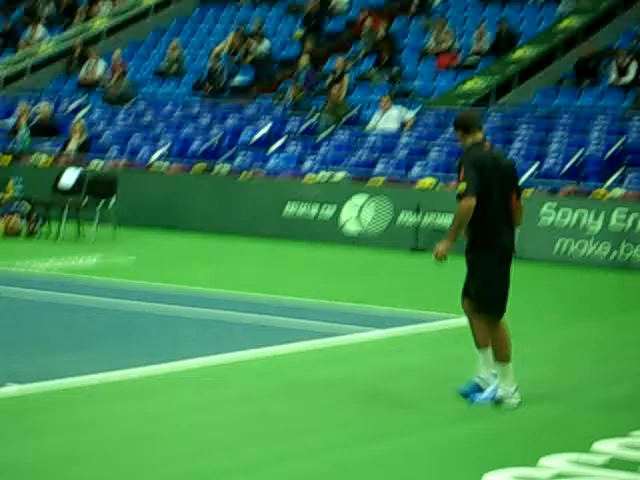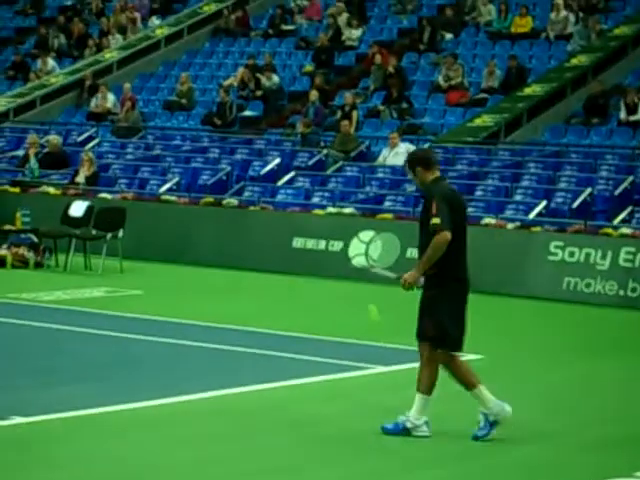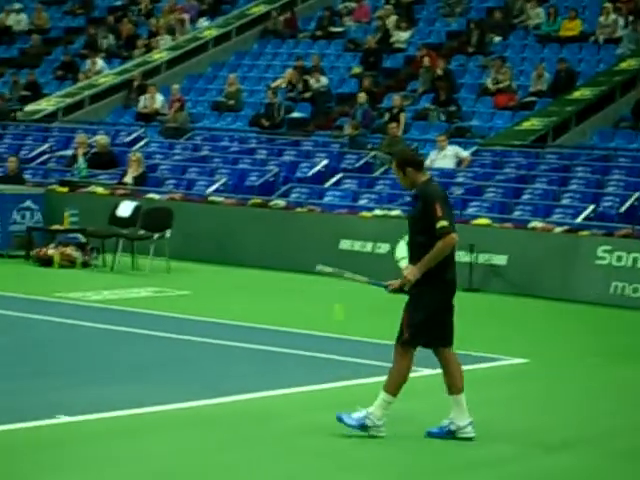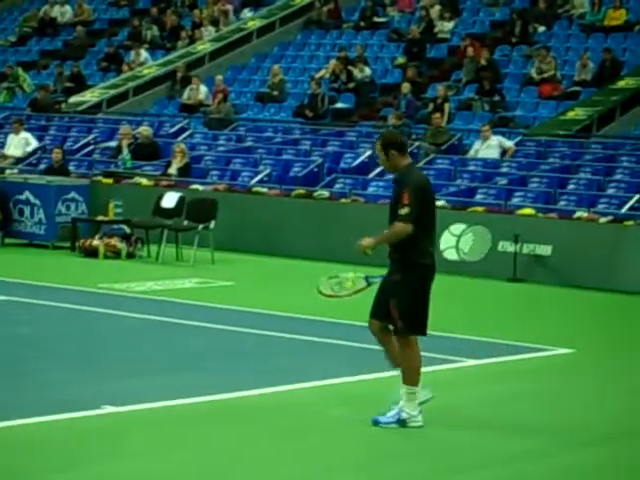
dt=0.4s
person 1, frame 1
left shoulder: (471, 159)
right shoulder: (504, 159)
left elbow: (468, 203)
right elbow: (517, 207)
left wrist: (449, 241)
left hip: (486, 248)
right hip: (500, 244)
left knee: (490, 316)
right knee: (471, 305)
left ankle: (507, 388)
right ankle: (488, 375)
person 1, frame 2
left shoulder: (436, 194)
right shoulder: (446, 192)
left elbow: (442, 237)
left wrist: (418, 271)
right wrist: (424, 272)
left hip: (444, 285)
right hip: (445, 282)
left knee: (444, 352)
right knee: (430, 350)
left ankle: (493, 407)
right ankle: (417, 418)
person 1, frame 3
left shoulder: (433, 196)
right shoulder: (425, 195)
left elbow: (450, 239)
left wrist: (418, 270)
right wrist: (405, 278)
left hip: (432, 286)
right hip: (436, 285)
left knee: (404, 348)
right knee: (442, 349)
left ankle: (375, 417)
right ankle: (461, 422)
person 1, frame 4
left shoulder: (411, 181)
right shoulder: (409, 178)
left elbow: (404, 227)
left wrist: (375, 241)
left hip: (412, 269)
right hip: (403, 268)
left knee: (406, 336)
right knee: (378, 325)
left ankle: (410, 409)
right ankle: (415, 392)
